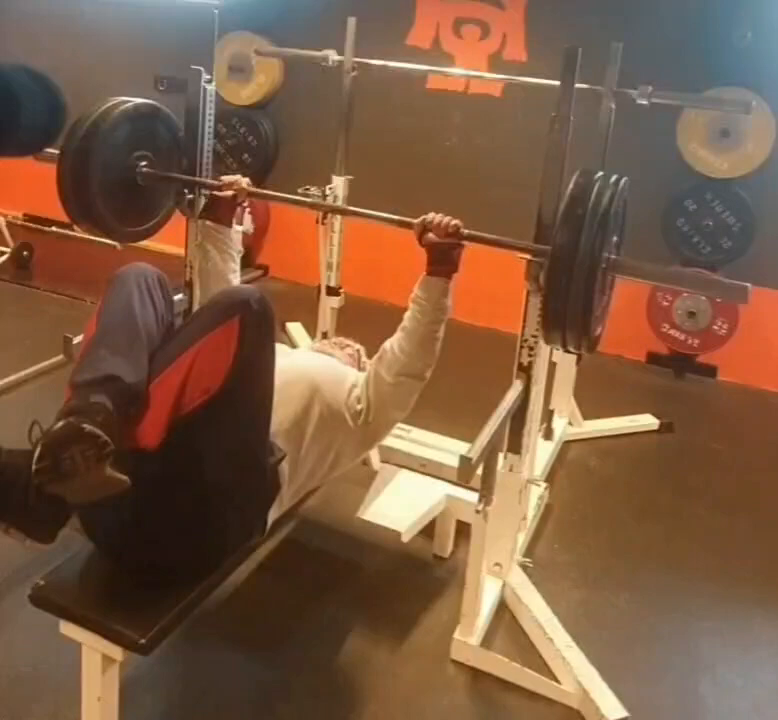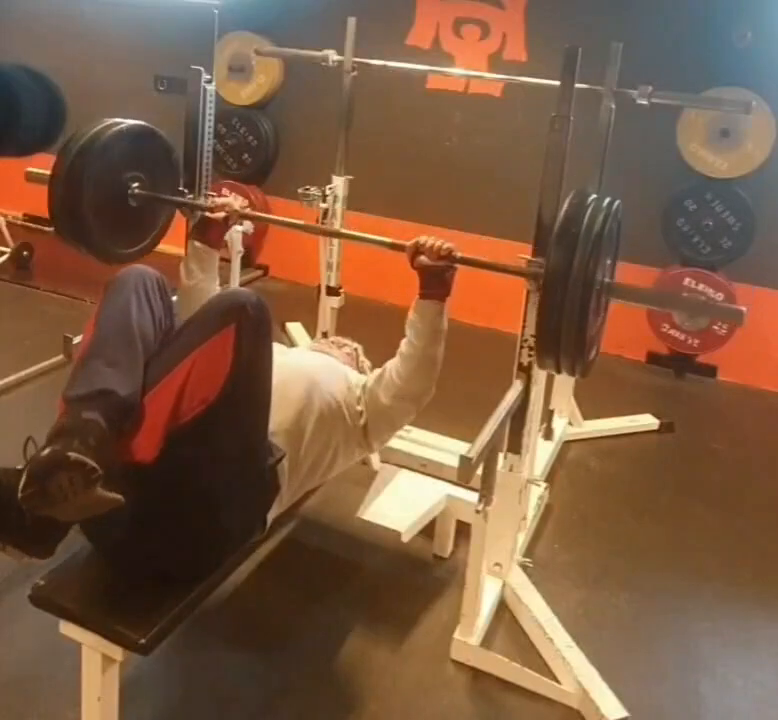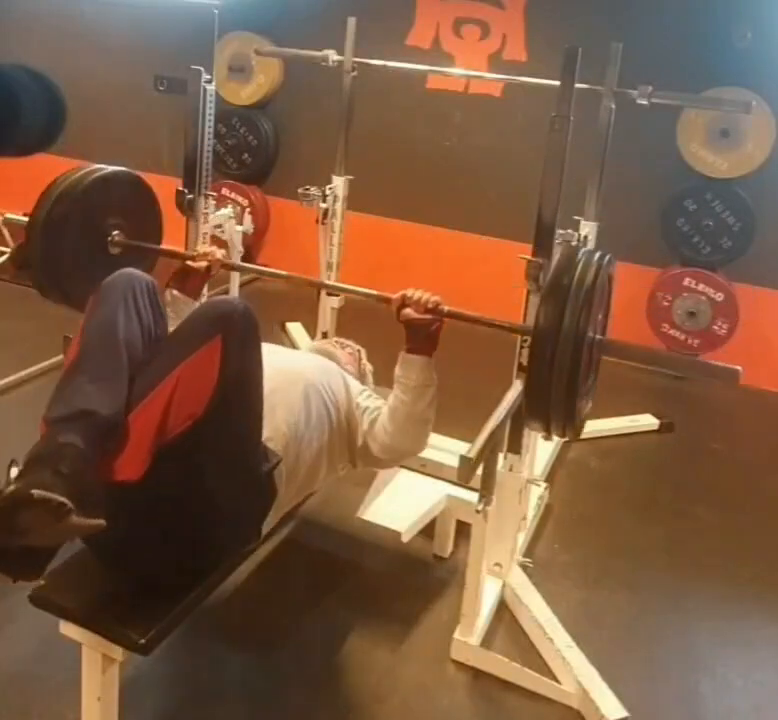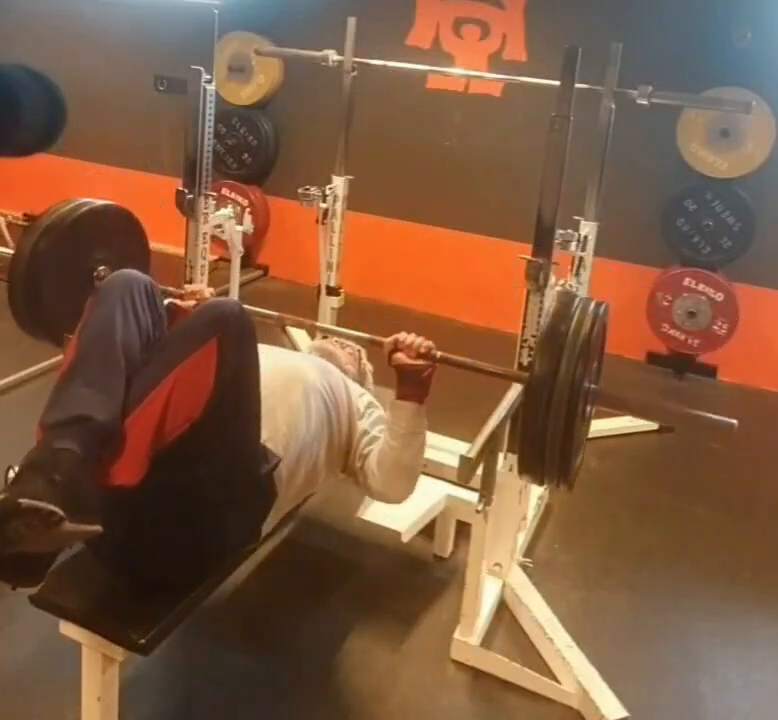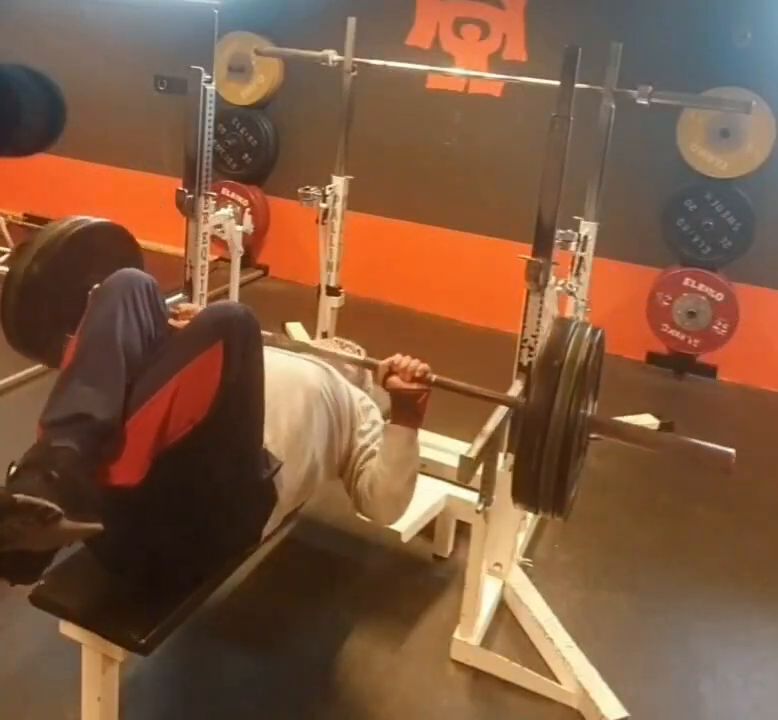
dt=0.5s
person 1, frame 1
left shoulder: (358, 401)
right shoulder: (277, 360)
left elbow: (409, 362)
right elbow: (215, 298)
left wrist: (438, 271)
right wrist: (218, 219)
left hip: (208, 513)
left knee: (244, 307)
right knee: (139, 280)
person 1, frame 2
left shoulder: (355, 399)
right shoulder: (274, 361)
left elbow: (410, 385)
right elbow: (199, 317)
left wrist: (432, 292)
right wrist: (206, 239)
left hip: (207, 512)
left knee: (240, 310)
right knee: (138, 282)
right ankle: (78, 456)
person 1, frame 3
left shoulder: (353, 400)
right shoulder: (274, 358)
left elbow: (400, 441)
right elbow: (172, 356)
left wrist: (419, 347)
right wrist: (184, 291)
left hip: (209, 507)
left knee: (227, 318)
right knee: (128, 287)
right ankle: (55, 481)
person 1, frame 4
left shoulder: (352, 403)
right shoulder: (269, 359)
left elbow: (391, 481)
left wrist: (411, 392)
right wrist: (175, 331)
left hip: (213, 498)
right hip: (133, 481)
left knee: (222, 319)
right knee: (126, 287)
left ankle: (77, 490)
right ankle: (52, 487)
person 1, frame 5
left shoulder: (353, 408)
right shoulder: (269, 364)
left elbow: (385, 503)
left wrist: (406, 415)
right wrist: (175, 343)
left hip: (210, 508)
left knee: (228, 322)
right knee: (129, 287)
left ankle: (72, 485)
right ankle: (52, 483)
